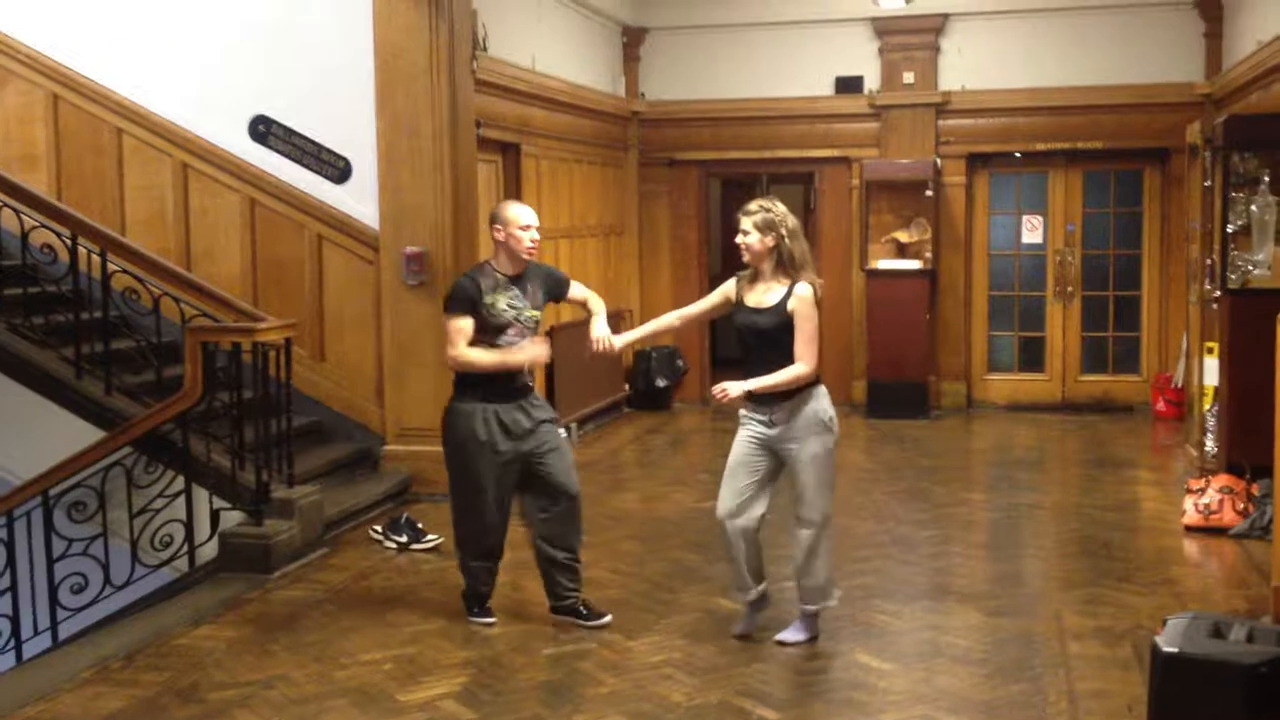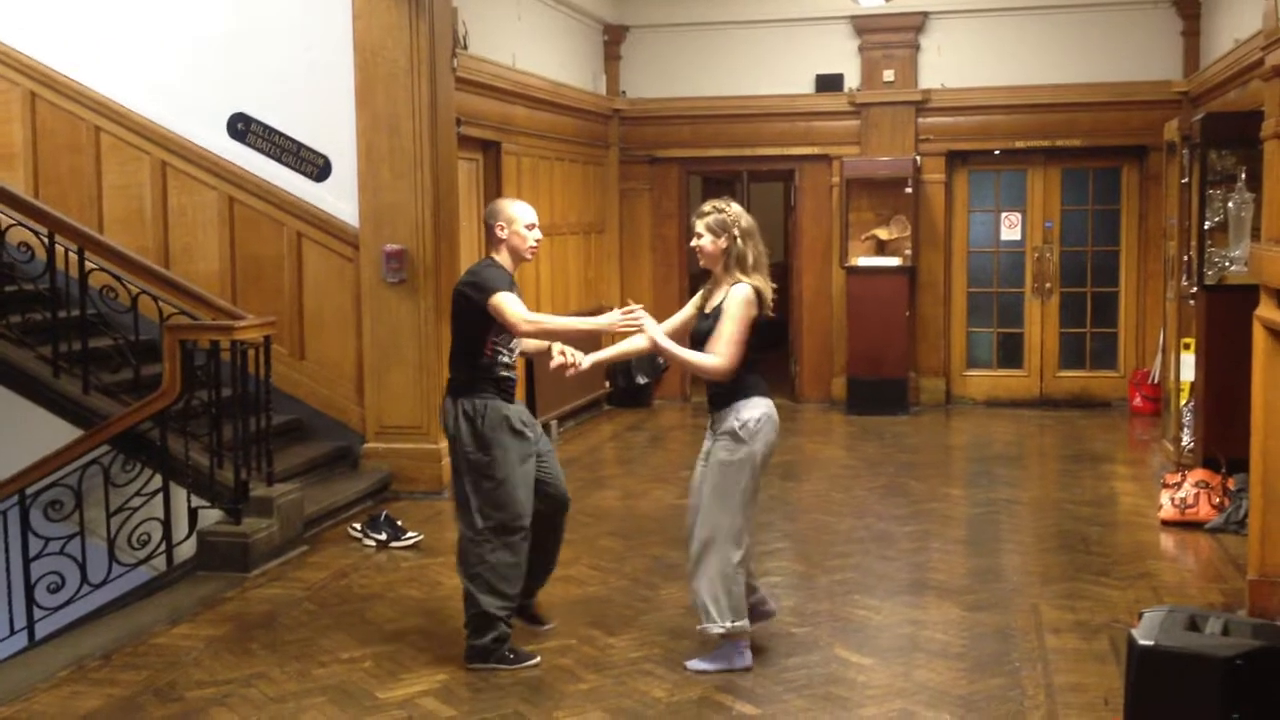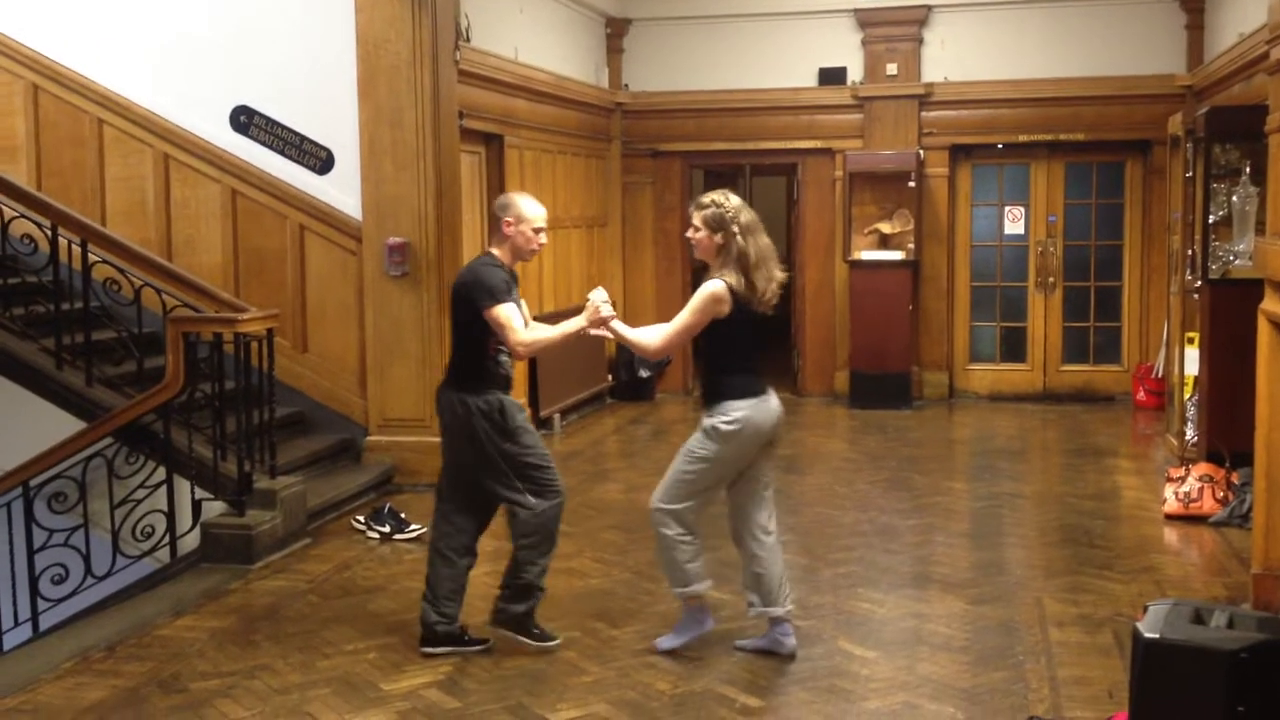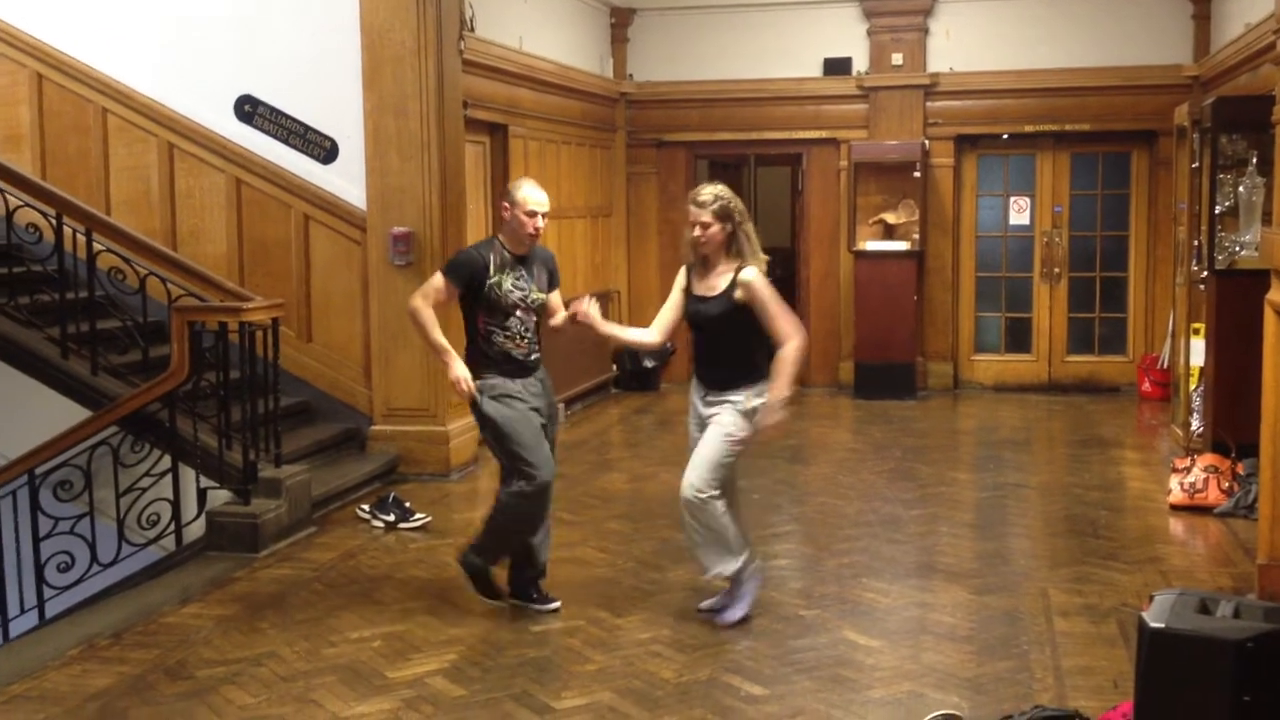
dt=0.7s
person 1, frame 1
left shoulder: (800, 292)
right shoulder: (739, 287)
left elbow: (805, 367)
right elbow: (682, 316)
left wrist: (744, 386)
right wrist: (628, 337)
left hip: (803, 414)
right hip: (757, 416)
left knee: (808, 517)
right knee: (732, 511)
left ankle: (809, 612)
right ankle: (755, 597)
person 1, frame 2
left shoulder: (742, 293)
right shoulder: (710, 292)
left elbow: (716, 365)
right elbow: (657, 337)
left wrist: (659, 339)
right wrist: (593, 358)
left hip: (745, 419)
right hip: (726, 421)
left knee: (713, 532)
right knee: (722, 525)
left ankle: (733, 645)
right ankle: (752, 603)
person 1, frame 3
left shoulder: (717, 290)
right shoulder: (745, 285)
left elbow: (658, 348)
right elbow: (676, 331)
left wrist: (612, 324)
right wrist: (620, 330)
left hip: (734, 416)
right hip: (761, 408)
left knee: (668, 506)
right knee: (755, 522)
left ankle: (696, 612)
right ankle: (780, 627)
person 1, frame 4
left shoulder: (747, 278)
right shoulder: (689, 274)
left elbow: (792, 340)
right elbow: (656, 336)
left wrist: (778, 399)
right wrist: (604, 328)
left hip: (741, 396)
right hip: (703, 393)
left knee: (696, 490)
right knee: (713, 494)
left ankle: (742, 574)
right ankle: (738, 580)
person 2, frame 1
left shoulder: (542, 277)
right shoulder: (470, 286)
left elbow: (590, 297)
right elbow: (457, 356)
left wrist: (600, 320)
right wrist: (517, 356)
left hip: (526, 405)
right hip: (479, 410)
left knee: (561, 493)
right knee: (483, 510)
left ankle: (566, 596)
right ankle: (477, 596)
person 2, frame 2
left shoulder: (505, 281)
right shoulder: (484, 278)
right elbow: (526, 323)
left wrist: (554, 348)
right wrist: (600, 323)
left hip: (505, 408)
right hip: (478, 410)
left knee: (550, 499)
right knee: (495, 521)
left ankle: (518, 596)
right ankle: (486, 642)
person 2, frame 3
left shoulder: (499, 275)
right shoulder: (485, 277)
left elbow: (523, 331)
right elbow: (521, 344)
left wrist: (580, 324)
right wrist: (582, 322)
left hip: (468, 399)
right hip: (481, 403)
left knee: (460, 514)
right knee: (542, 494)
left ankle: (439, 626)
right ankle: (516, 609)
person 2, frame 4
left shoulder: (544, 261)
right shoulder: (476, 260)
right elbow: (420, 304)
left wrist: (572, 316)
right wrist: (451, 360)
left hip: (535, 380)
right hip: (493, 384)
left knee: (534, 477)
right knee: (536, 474)
left ankle: (527, 583)
right ankle: (479, 559)
